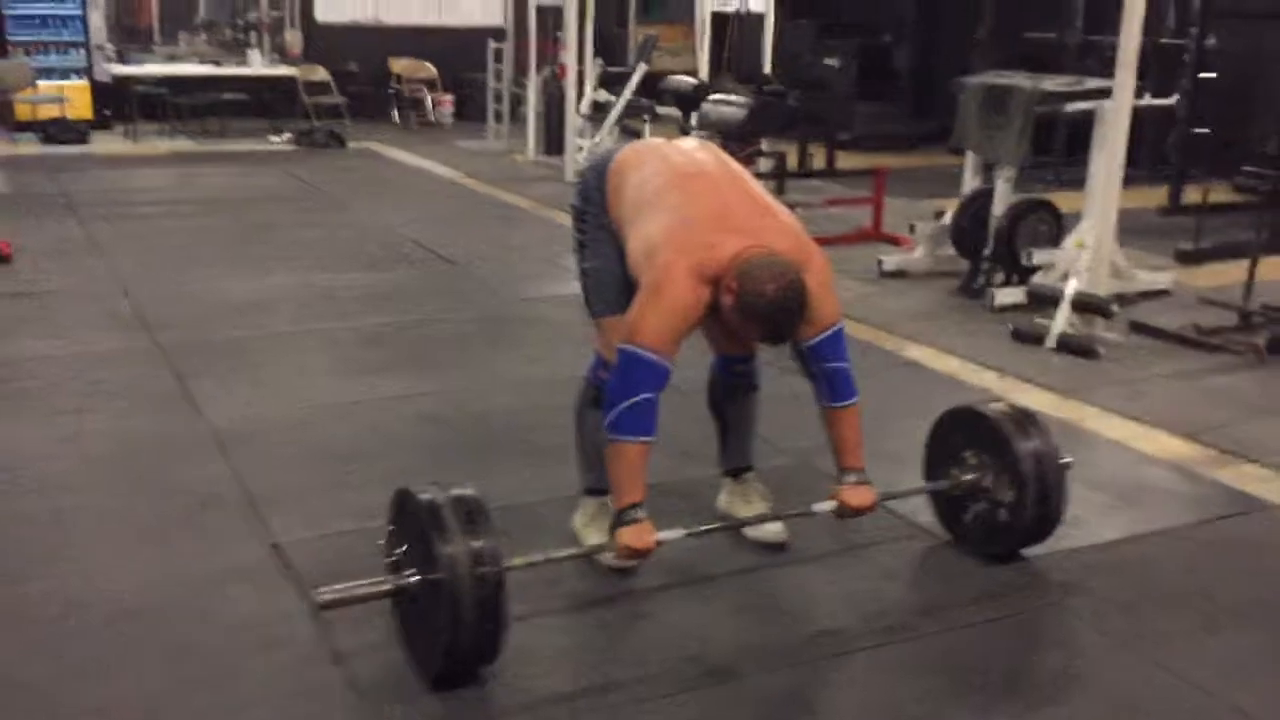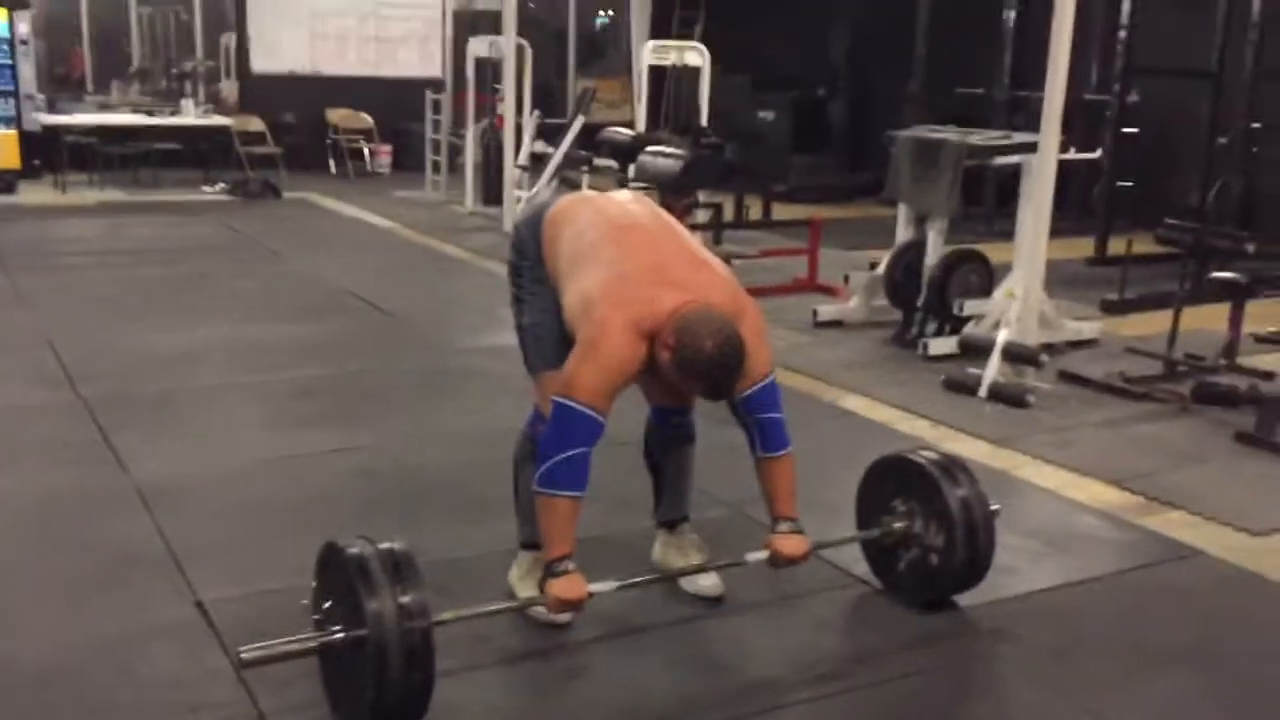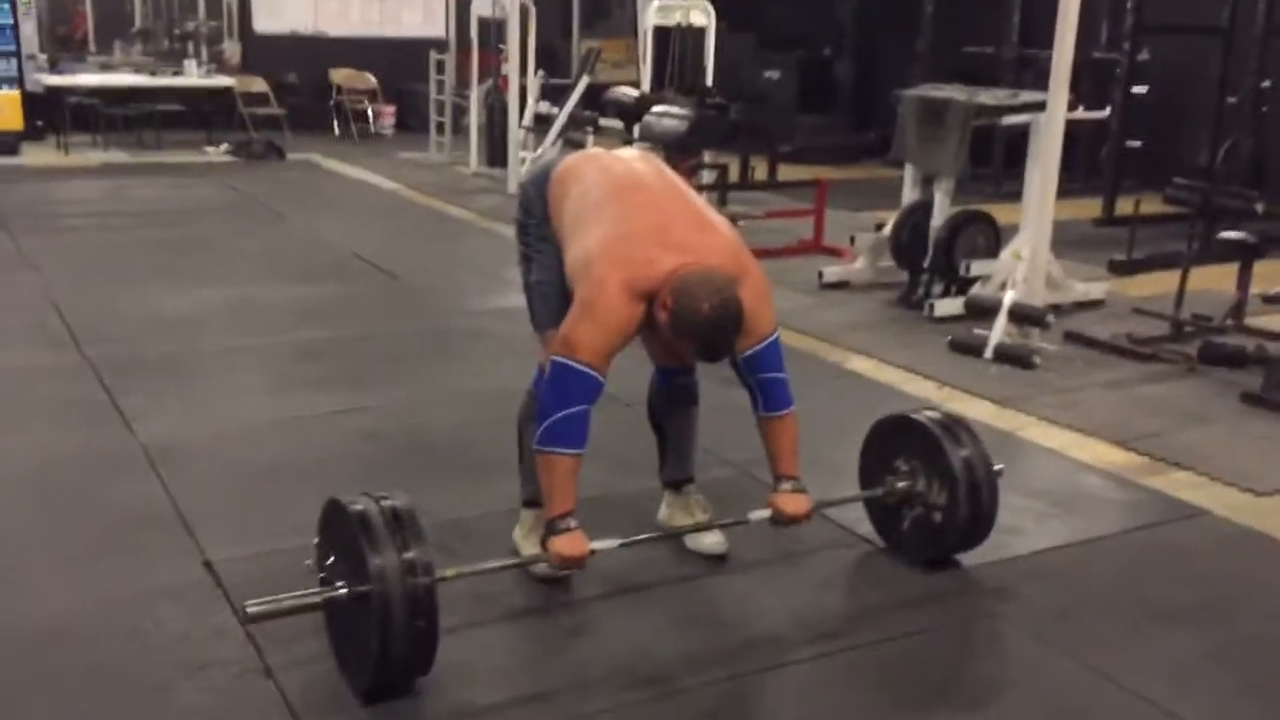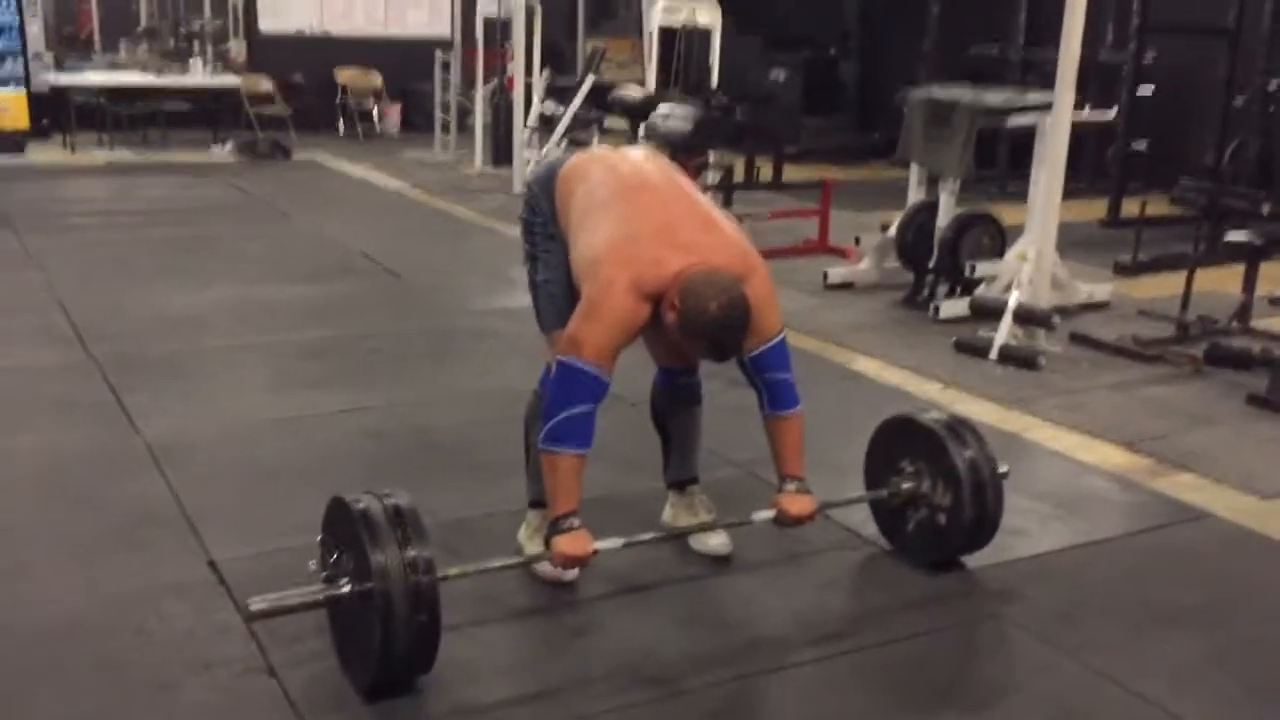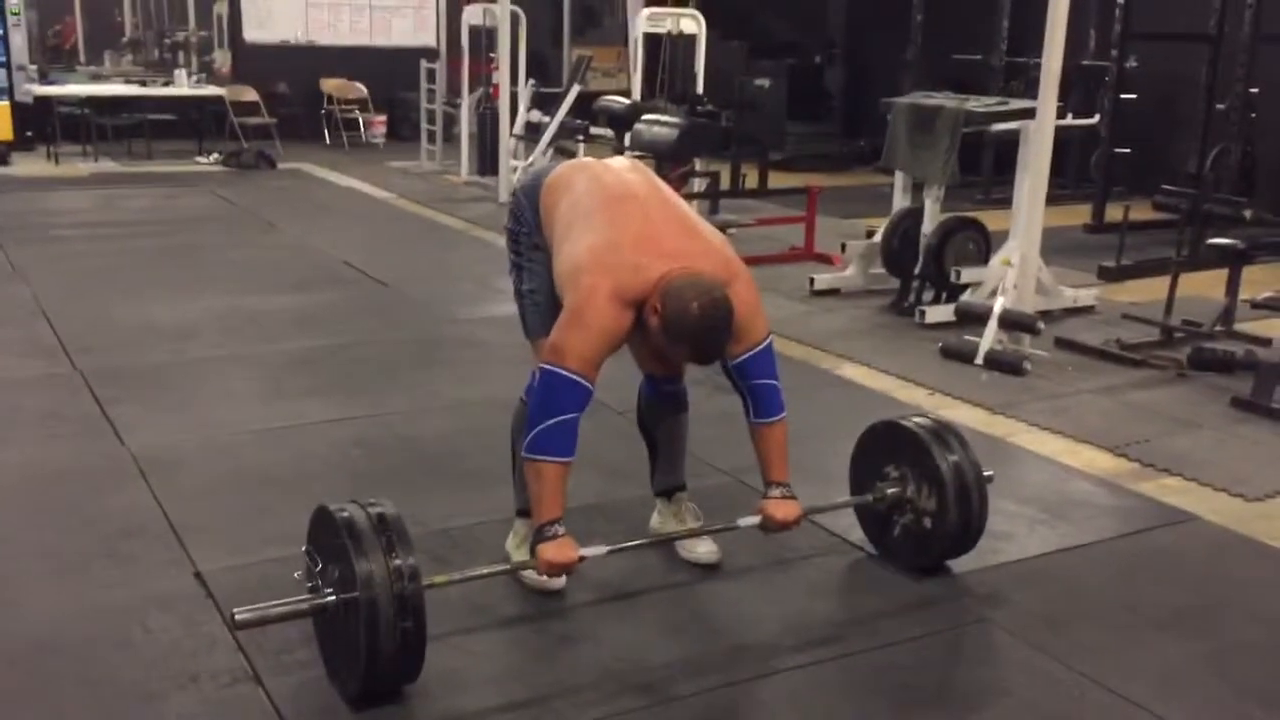
dt=0.3s
person 1, frame 1
left shoulder: (804, 265)
right shoulder: (681, 277)
left elbow: (831, 368)
right elbow: (636, 392)
left wrist: (853, 477)
right wrist: (631, 515)
left knee: (736, 352)
right knee: (622, 358)
left ankle: (738, 481)
right ankle: (597, 501)
person 1, frame 2
left shoulder: (739, 315)
right shoulder: (616, 333)
left elbow: (765, 419)
right elbow: (568, 443)
left wrist: (786, 524)
right wrist: (561, 565)
right hip: (546, 239)
left knee: (673, 405)
right knee: (558, 409)
left ankle: (674, 534)
right ankle: (532, 556)
person 1, frame 3
left shoulder: (741, 279)
right shoulder: (616, 290)
left elbow: (768, 377)
right elbow: (566, 400)
left wrist: (788, 482)
right wrist: (562, 523)
left knee: (676, 368)
right knee: (563, 368)
left ankle: (679, 495)
right ankle: (537, 514)
person 1, frame 4
left shoulder: (748, 276)
right shoulder: (621, 289)
left elbow: (774, 377)
right elbow: (571, 399)
left wrist: (793, 483)
right wrist: (566, 523)
left knee: (679, 365)
right knee: (569, 364)
left ankle: (684, 496)
right ankle: (542, 514)
person 1, frame 5
left shoulder: (731, 285)
right shoulder: (603, 297)
left elbow: (760, 383)
right elbow: (555, 406)
left wrist: (778, 488)
right wrist: (550, 531)
left knee: (666, 374)
right knee: (554, 378)
left ankle: (671, 504)
right ankle: (527, 525)
